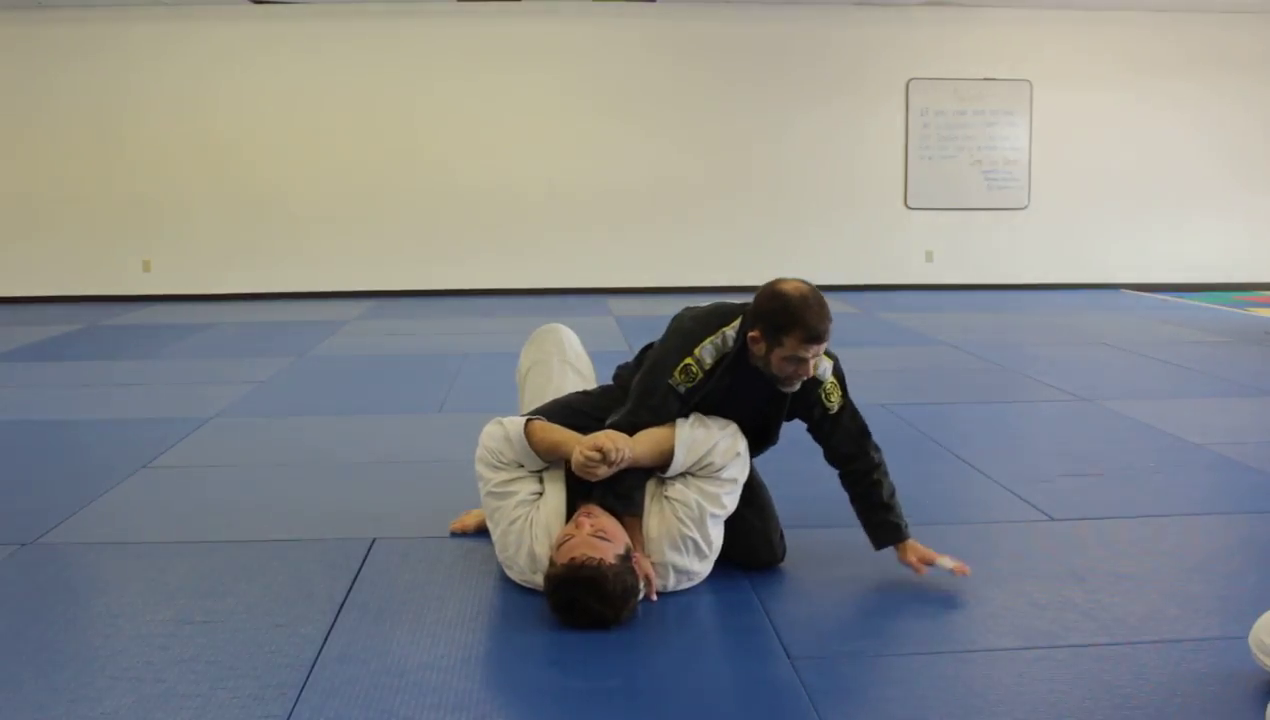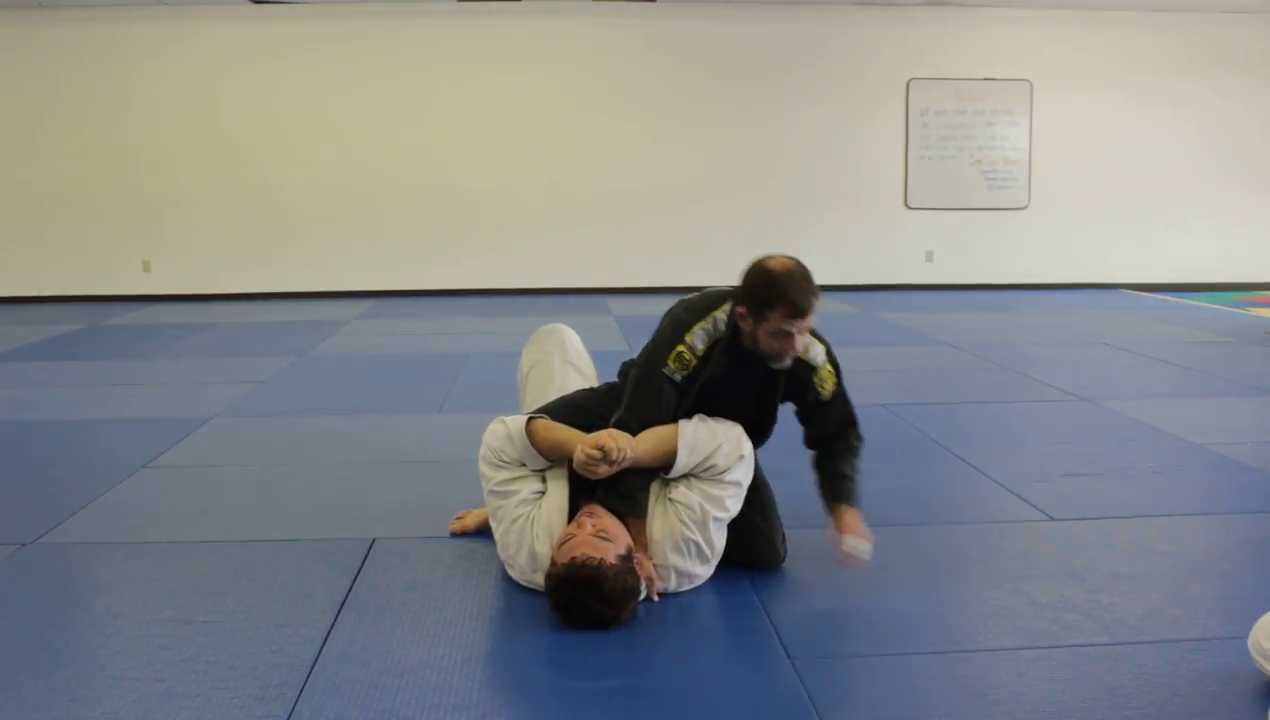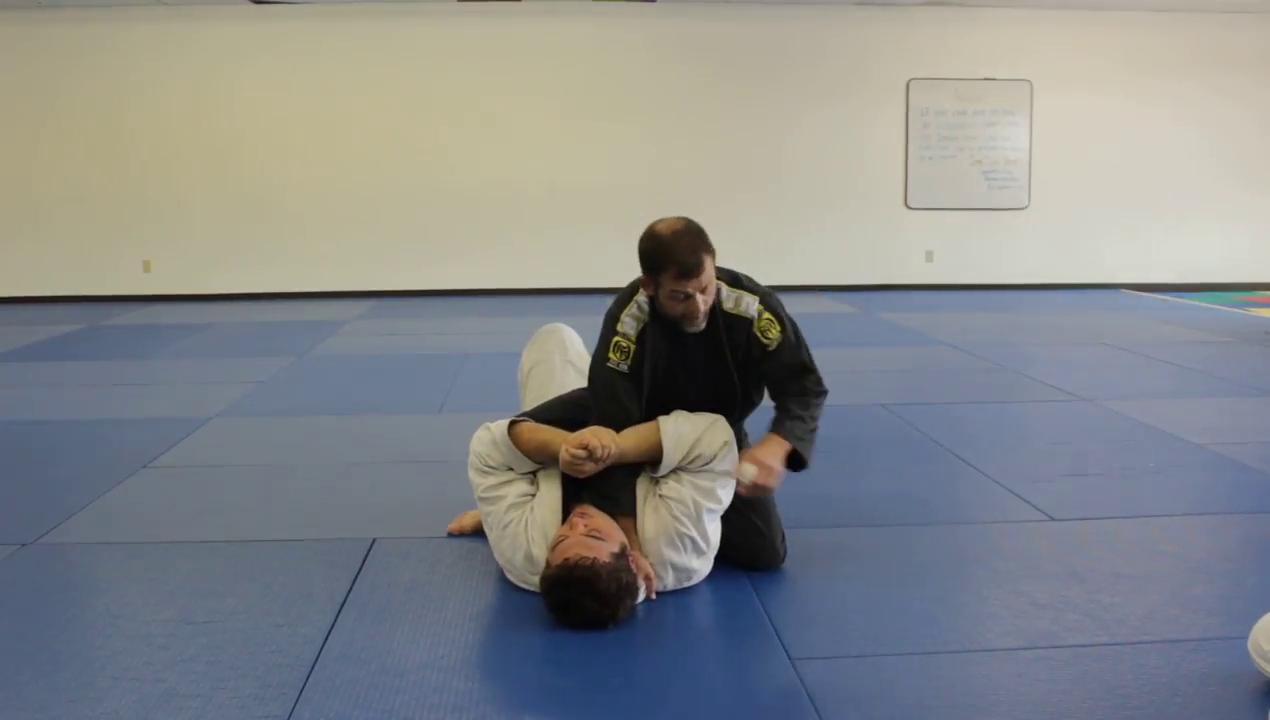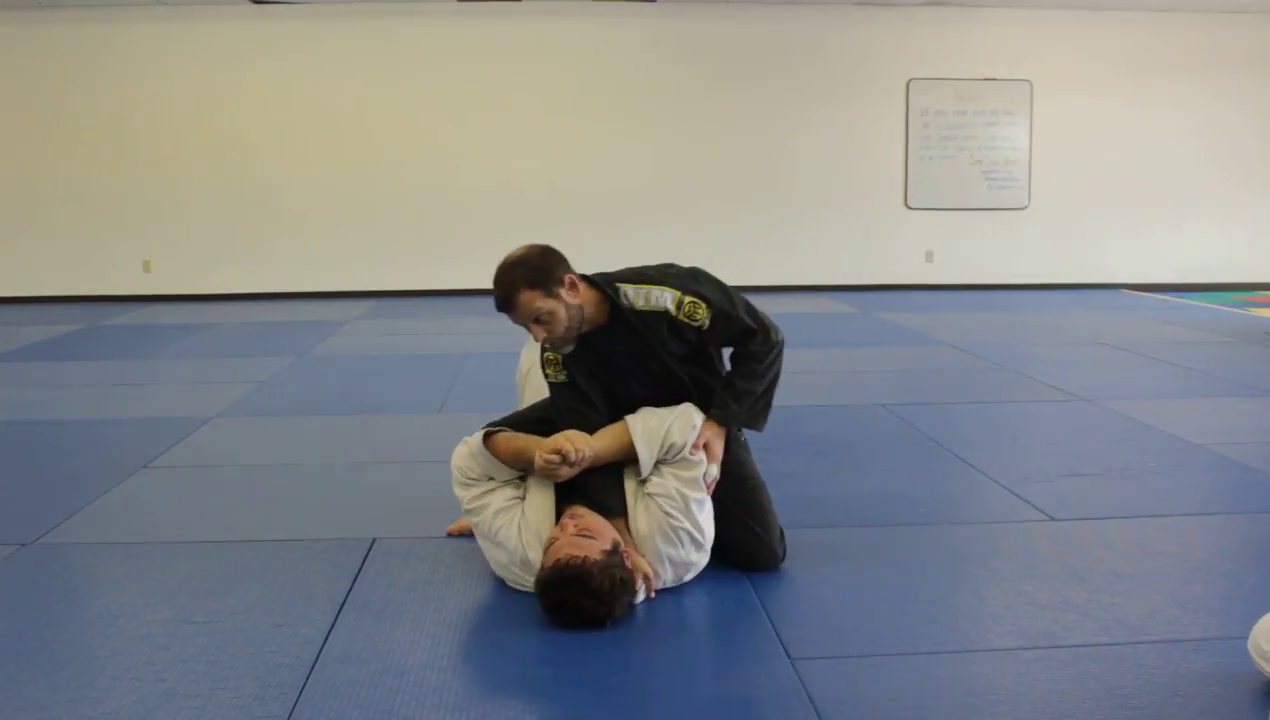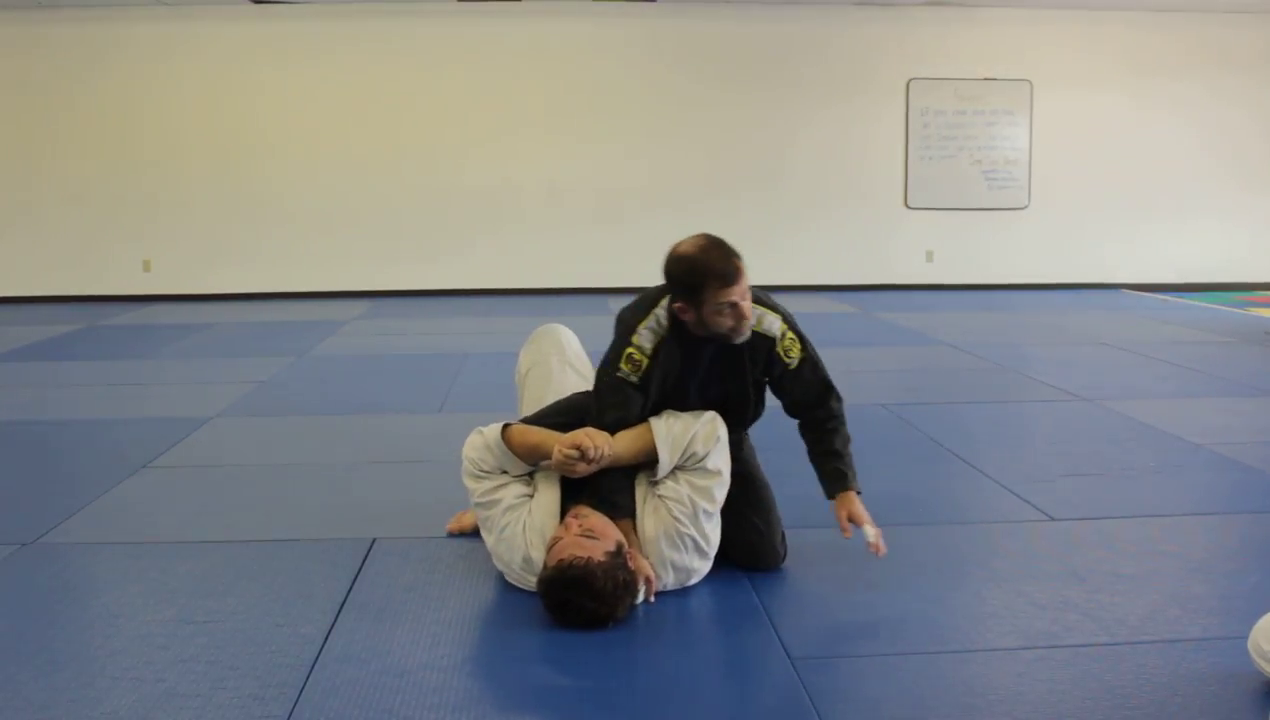
dt=0.7s
person 1, frame 1
left shoulder: (816, 372)
right shoulder: (695, 342)
left elbow: (855, 454)
right elbow: (632, 440)
left wrist: (901, 539)
right hip: (636, 418)
left knee: (762, 552)
person 1, frame 2
left shoulder: (811, 357)
right shoulder: (692, 329)
left elbow: (838, 436)
right elbow: (639, 434)
left wrist: (844, 506)
right hip: (645, 429)
left knee: (765, 553)
person 1, frame 3
left shoulder: (751, 306)
right shoulder: (627, 320)
left elbow: (804, 387)
right elbow: (615, 429)
left wrist: (777, 443)
left knee: (764, 553)
person 1, frame 4
left shoulder: (668, 294)
right shoulder: (555, 350)
left elbow: (763, 340)
left wrist: (720, 421)
left hip: (703, 433)
left knee: (762, 552)
person 1, frame 5
left shoulder: (769, 323)
right shoulder: (640, 332)
left elbow: (820, 406)
right elbow: (615, 431)
left wrist: (844, 489)
left knee: (764, 554)
person 2, frame 1
left shoulder: (524, 549)
right shoulder: (681, 556)
left elbow: (497, 441)
right elbow: (725, 442)
left wrist: (576, 447)
right wrist: (629, 454)
right hip: (645, 467)
left knee: (553, 337)
person 2, frame 2
left shoulder: (527, 553)
right shoulder: (682, 556)
left elbow: (502, 440)
right elbow: (729, 443)
left wrist: (578, 445)
right wrist: (632, 453)
left knee: (555, 337)
person 2, frame 3
left shoulder: (523, 552)
right shoulder: (679, 552)
left elbow: (489, 445)
right elbow: (712, 437)
left wrist: (563, 444)
right wrist: (617, 450)
left hip: (554, 478)
left knee: (555, 338)
person 2, frame 4
left shoulder: (519, 554)
right shoulder: (676, 547)
left elbow: (470, 460)
right elbow: (685, 427)
left wrist: (540, 451)
right wrist: (590, 453)
person 2, frame 5
left shoulder: (522, 553)
right shoulder: (680, 551)
left elbow: (481, 451)
right elbow: (706, 431)
left wrist: (557, 446)
right wrist: (610, 454)
right hip: (636, 469)
left knee: (552, 338)
